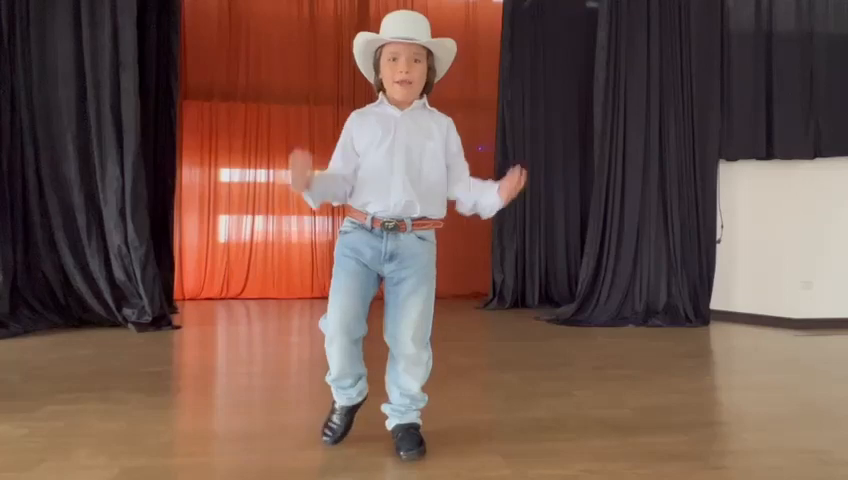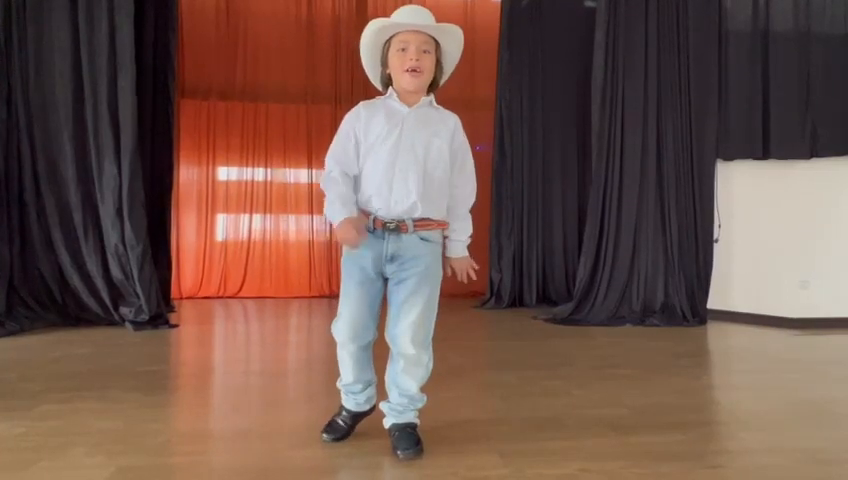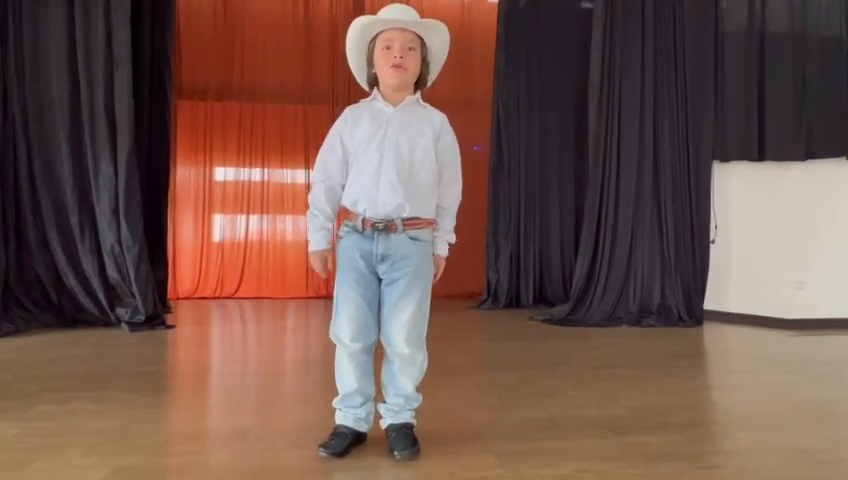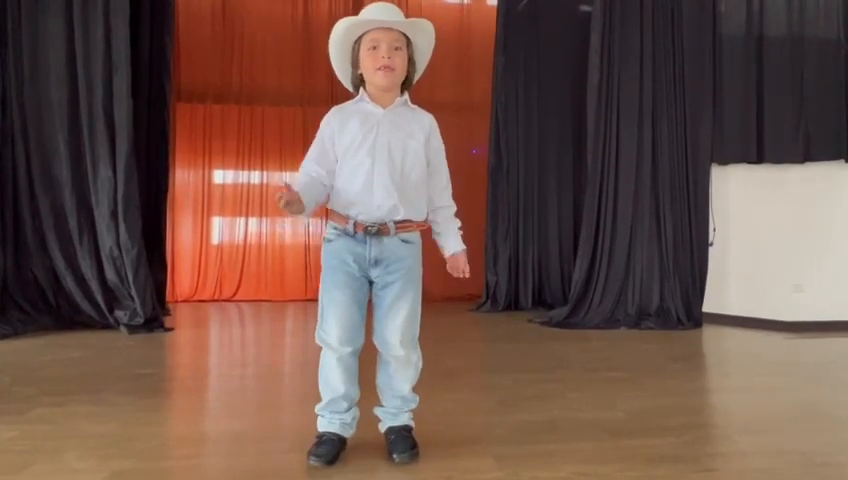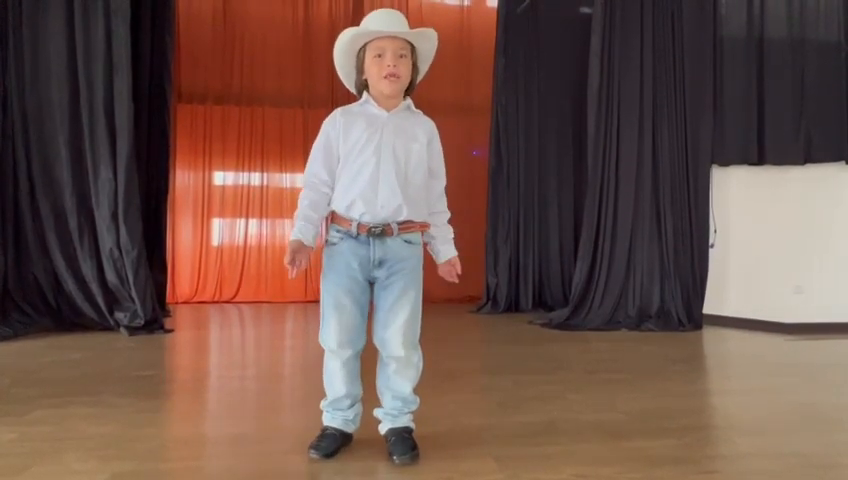
dt=1s
person 1, frame 1
left shoulder: (441, 126)
right shoulder: (360, 121)
left elbow: (460, 187)
right elbow: (340, 184)
left wrist: (498, 192)
right wrist: (307, 182)
left hip: (415, 243)
right hip: (359, 237)
left knee: (410, 339)
right knee: (340, 325)
left ankle: (404, 419)
right ankle: (347, 397)
person 1, frame 2
left shoulder: (448, 124)
right shoulder: (363, 115)
left elbow: (461, 191)
right elbow: (338, 171)
left wrist: (457, 247)
right wrist: (342, 216)
left hip: (421, 244)
right hip: (365, 238)
left knee: (411, 340)
right knee: (351, 331)
left ankle: (402, 418)
right ankle: (356, 401)
person 1, frame 3
left shoulder: (435, 123)
right shoulder: (352, 118)
left elbow: (448, 190)
right elbow: (327, 181)
left wrist: (441, 246)
right wrist: (319, 240)
left hip: (410, 243)
right hip: (356, 239)
left knee: (405, 340)
right knee: (351, 336)
left ankle: (399, 420)
right ankle: (351, 421)
person 1, frame 4
left shoulder: (423, 124)
right shoulder: (338, 120)
left elbow: (438, 192)
right elbow: (318, 179)
left wrist: (452, 244)
right wrist: (298, 196)
left hip: (401, 246)
right hip: (344, 241)
left knee: (400, 342)
right knee: (338, 339)
left ankle: (398, 423)
right ankle: (335, 426)
person 1, frame 5
left shoulder: (424, 128)
right shoulder: (341, 122)
left elbow: (434, 196)
right elbow: (318, 185)
left wrist: (444, 250)
right wrist: (302, 236)
left hip: (402, 247)
right hip: (346, 243)
left knee: (400, 343)
right knee: (340, 340)
left ankle: (397, 425)
right ankle: (339, 422)
